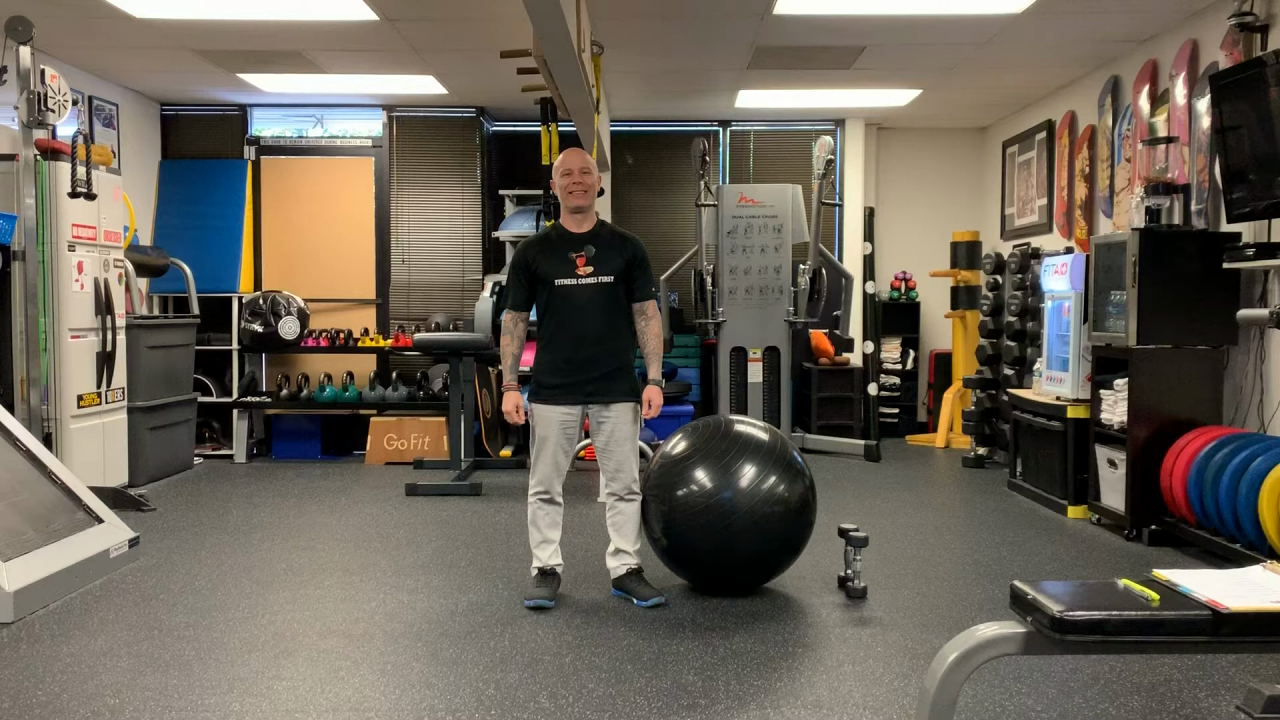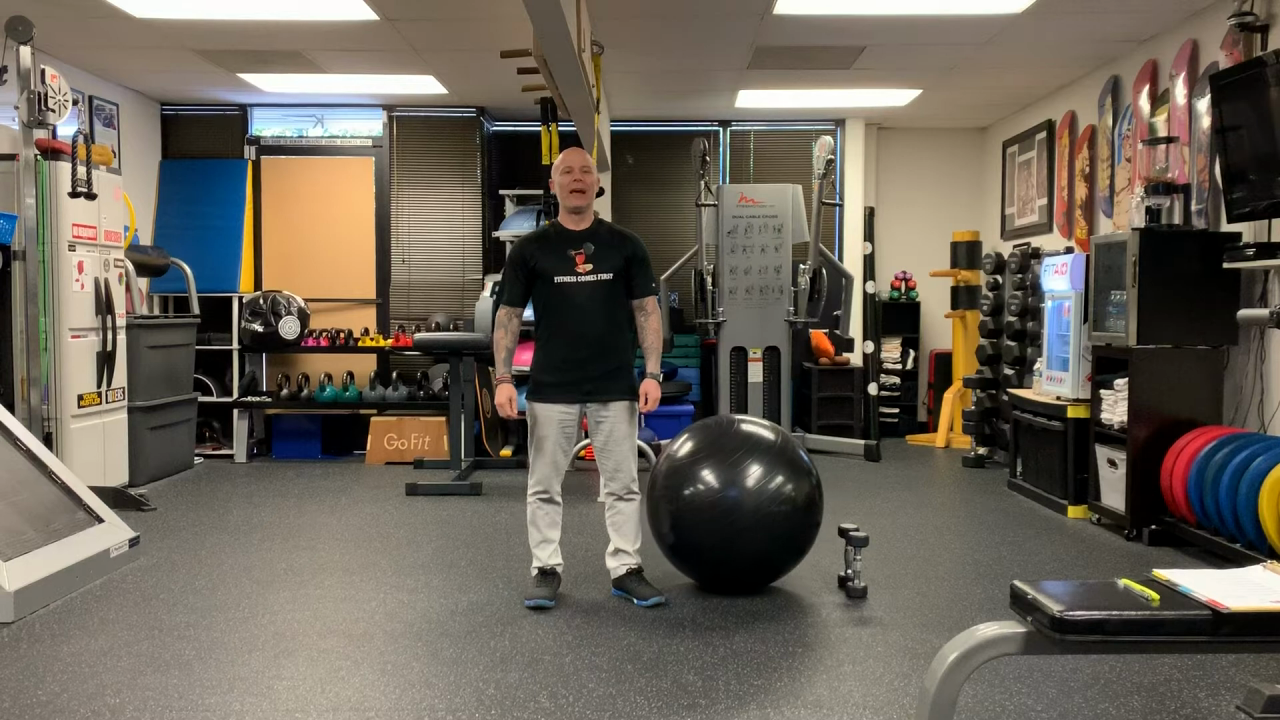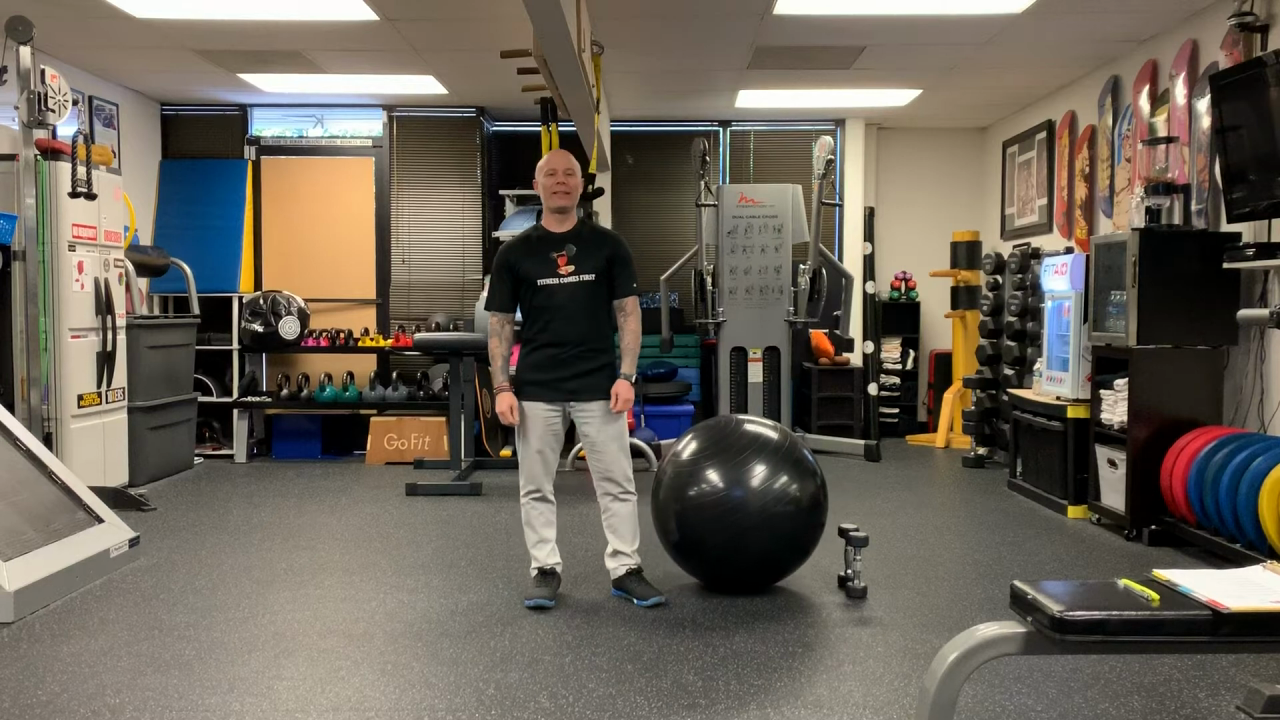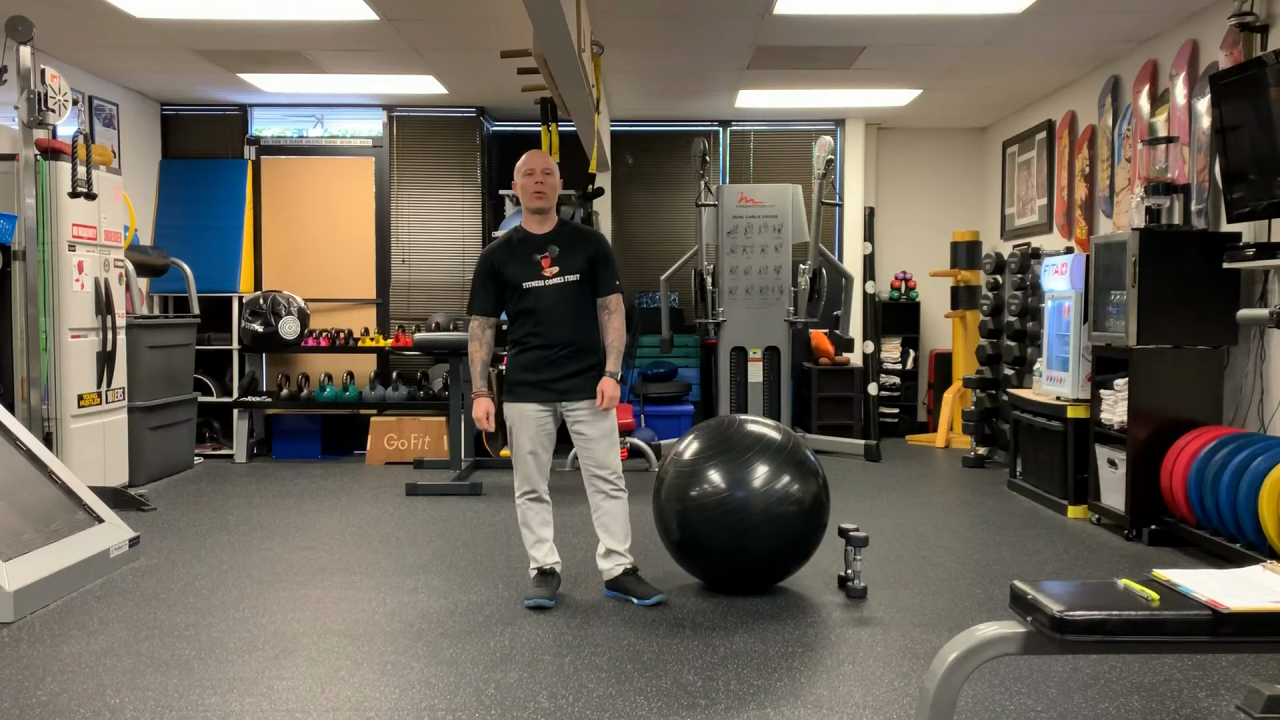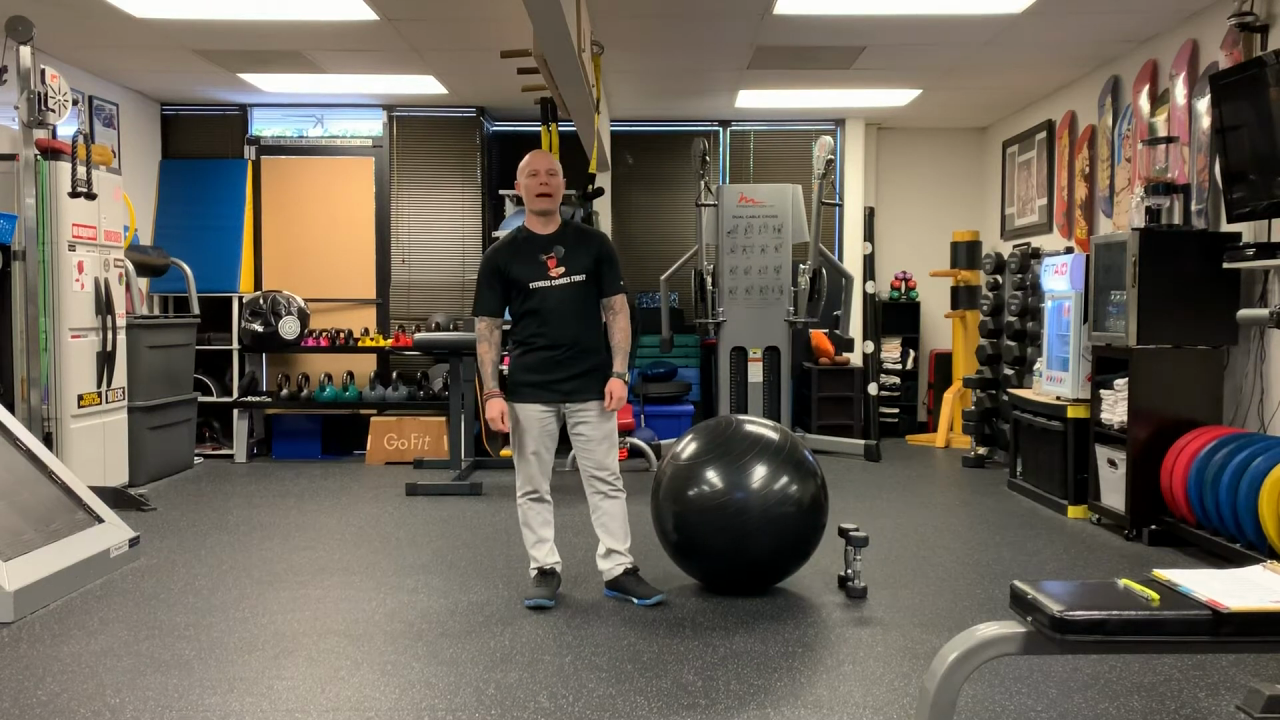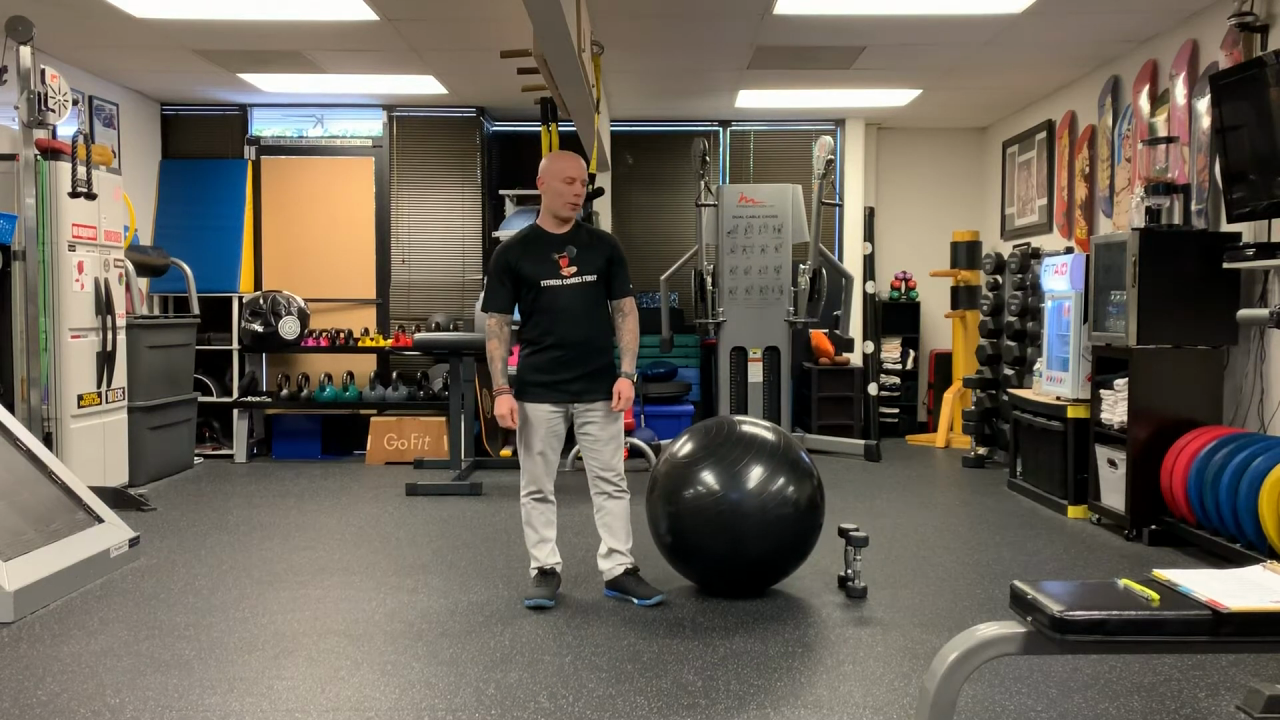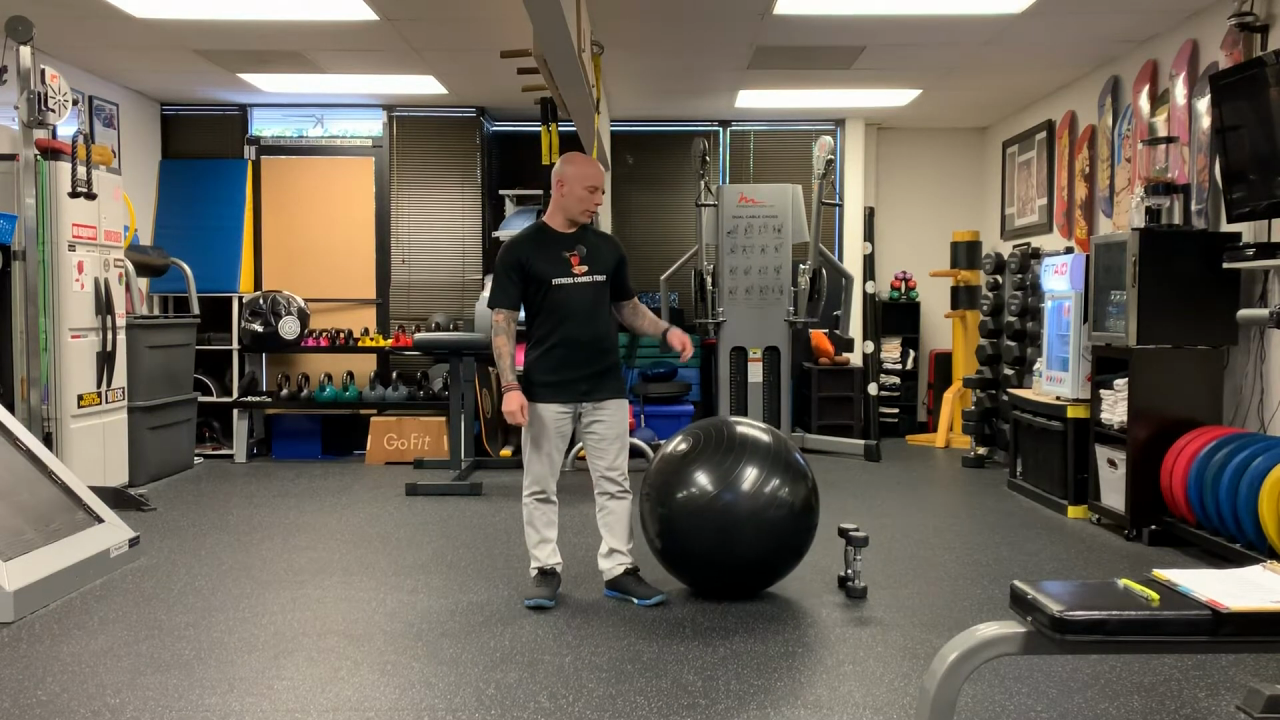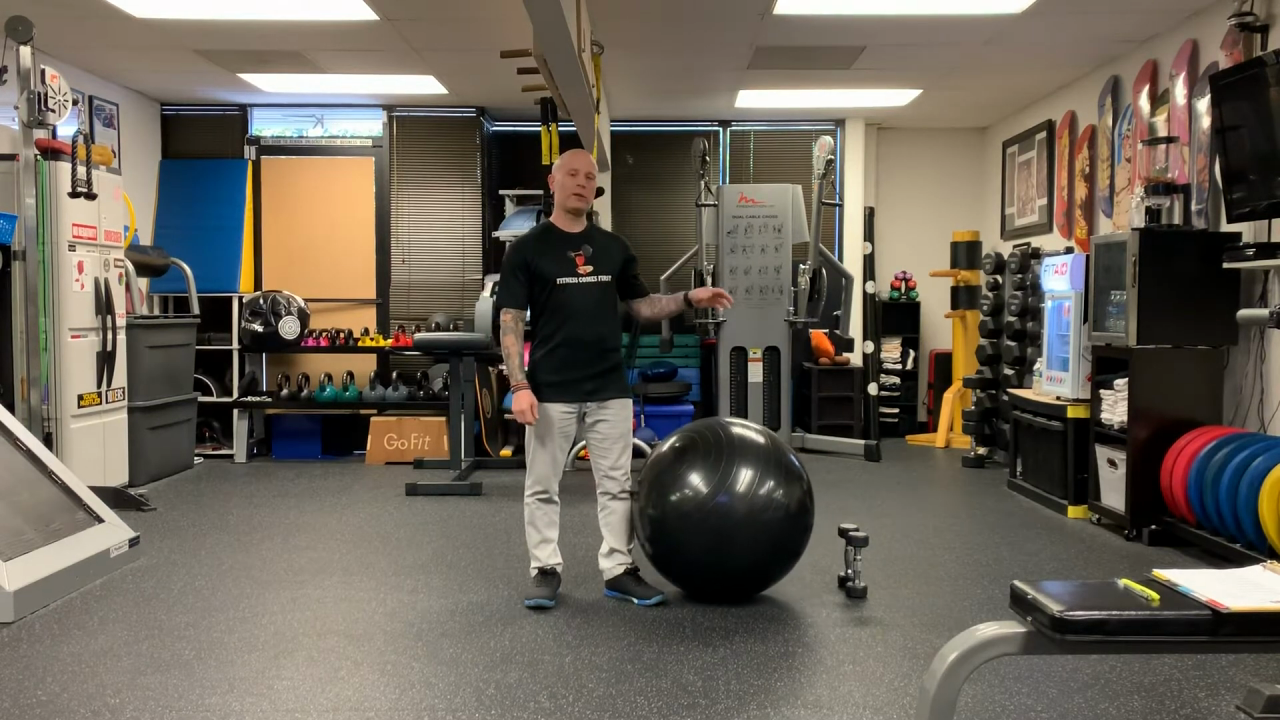
dt=0.5s
person 1, frame 1
left shoulder: (626, 247)
right shoulder: (532, 251)
left elbow: (647, 314)
right elbow: (514, 320)
left wrist: (654, 378)
right wrist: (509, 385)
left hip: (616, 390)
right hip: (552, 391)
left knee: (623, 484)
right knee: (545, 486)
left ankle: (625, 568)
right ankle: (546, 569)
person 1, frame 2
left shoulder: (625, 245)
right shoulder: (530, 248)
left elbow: (647, 310)
right elbow: (508, 315)
left wrist: (652, 372)
right wrist: (502, 377)
left hip: (614, 388)
right hip: (551, 389)
left knee: (622, 484)
right knee: (545, 485)
left ankle: (625, 568)
right ankle: (546, 568)
person 1, frame 3
left shoulder: (608, 245)
right shoulder: (515, 252)
left elbow: (628, 312)
right elbow: (500, 322)
left wrist: (626, 375)
right wrist: (501, 386)
left hip: (598, 386)
right hip: (536, 389)
left knee: (617, 483)
right knee: (536, 486)
left ankle: (625, 569)
right ankle: (545, 569)
person 1, frame 4
left shoulder: (590, 243)
right shoulder: (497, 255)
left elbow: (611, 309)
right elbow: (482, 326)
left wrist: (611, 372)
right wrist: (480, 391)
left hip: (587, 386)
right hip: (527, 390)
left knee: (607, 481)
right knee: (531, 486)
left ankle: (618, 568)
right ankle: (545, 569)
person 1, frame 5
left shoulder: (594, 243)
right shoulder: (501, 255)
left elbow: (616, 309)
right elbow: (488, 327)
left wrist: (619, 372)
right wrist: (492, 392)
left hip: (591, 388)
right hip: (530, 392)
left knee: (605, 481)
right knee: (533, 487)
left ankle: (618, 569)
right ankle: (544, 569)
person 1, frame 6
left shoulder: (604, 246)
right shoulder: (512, 253)
left elbow: (625, 312)
right elbow: (497, 324)
left wrist: (626, 372)
right wrist: (501, 389)
left hip: (599, 389)
right hip: (538, 392)
left knee: (610, 483)
right knee: (537, 486)
left ankle: (618, 568)
right ankle: (545, 569)
person 1, frame 7
left shoulder: (607, 247)
right shoulder: (520, 250)
left elbow: (626, 308)
right elbow: (503, 322)
left wrist: (667, 330)
right wrist: (510, 386)
left hip: (606, 390)
right hip: (547, 392)
left knee: (614, 483)
right knee: (540, 486)
left ankle: (618, 568)
right ankle: (545, 568)
person 1, frame 8
left shoulder: (614, 247)
right shoulder: (527, 249)
left elbow: (642, 306)
right elbow: (511, 322)
left wrist: (690, 298)
right wrist: (519, 385)
left hip: (611, 389)
right hip: (552, 391)
left knee: (616, 485)
right knee: (542, 486)
left ankle: (618, 568)
right ankle: (545, 569)
